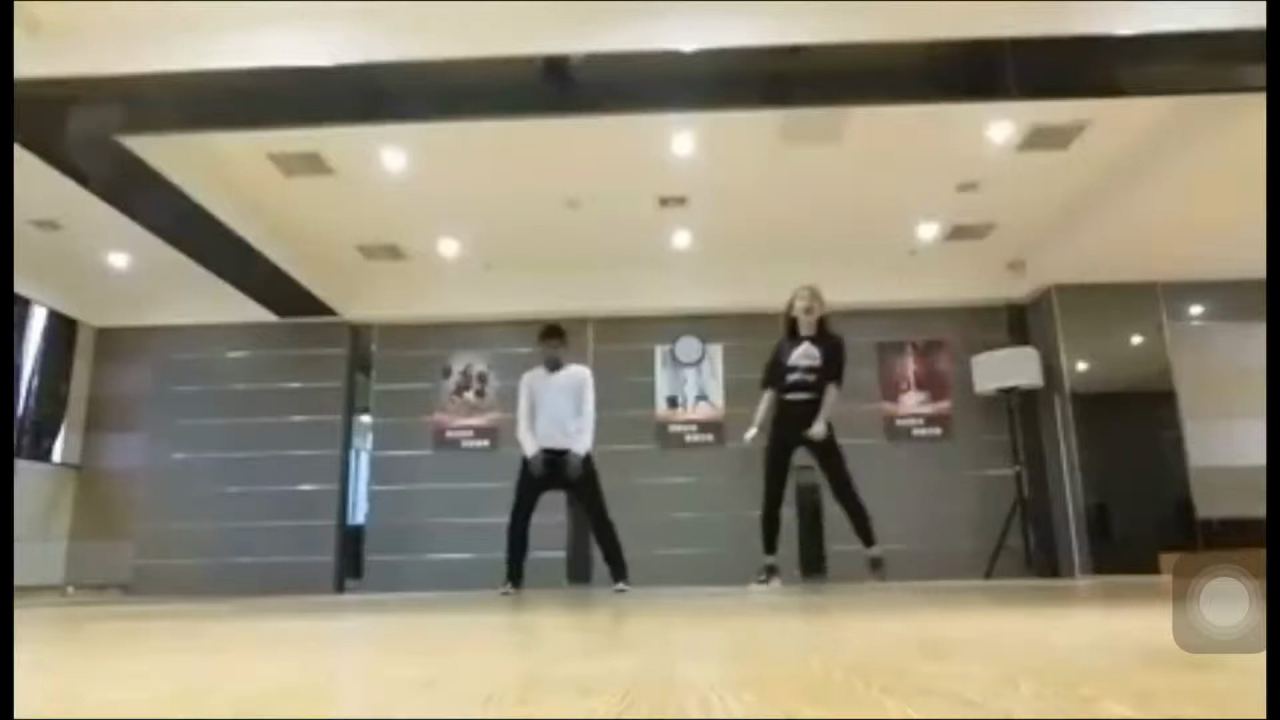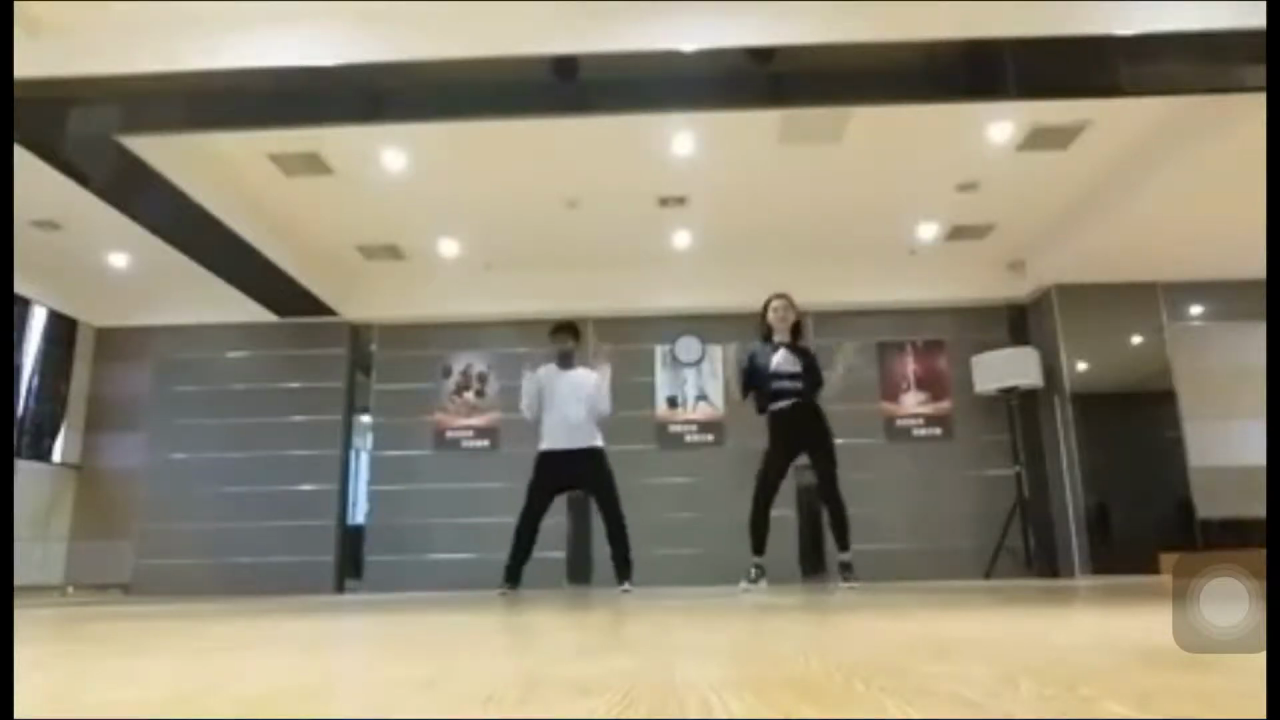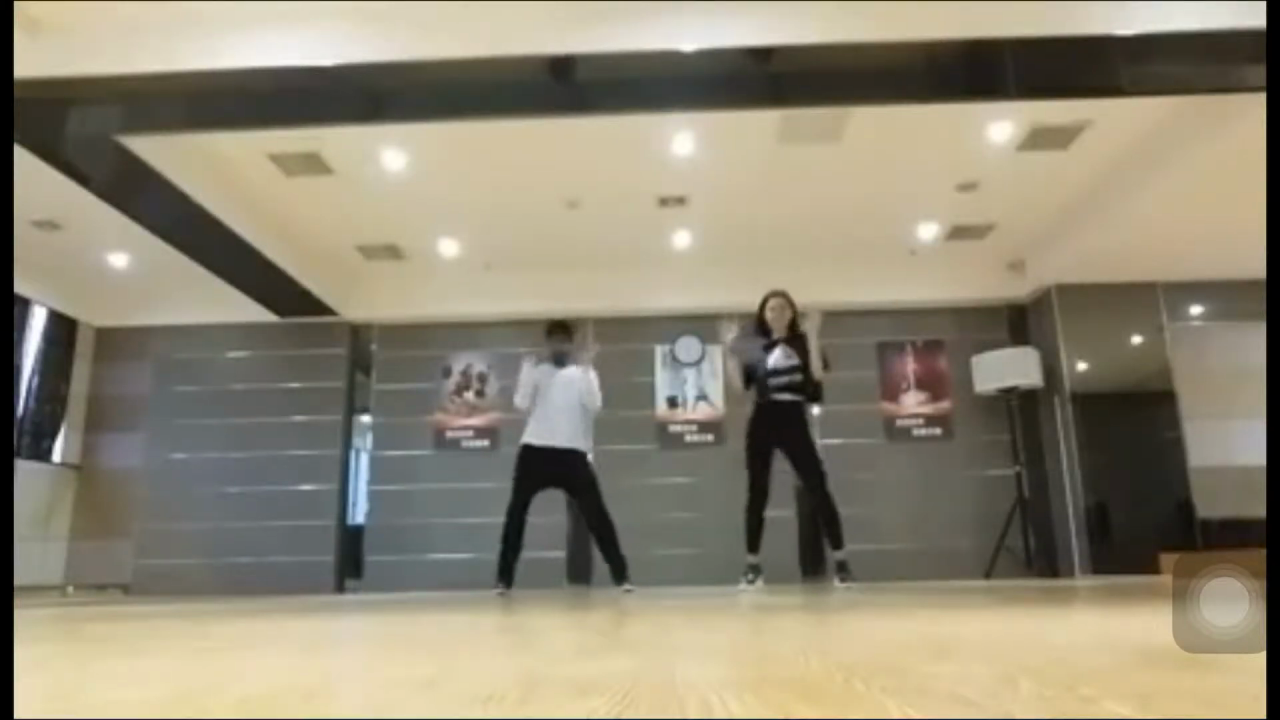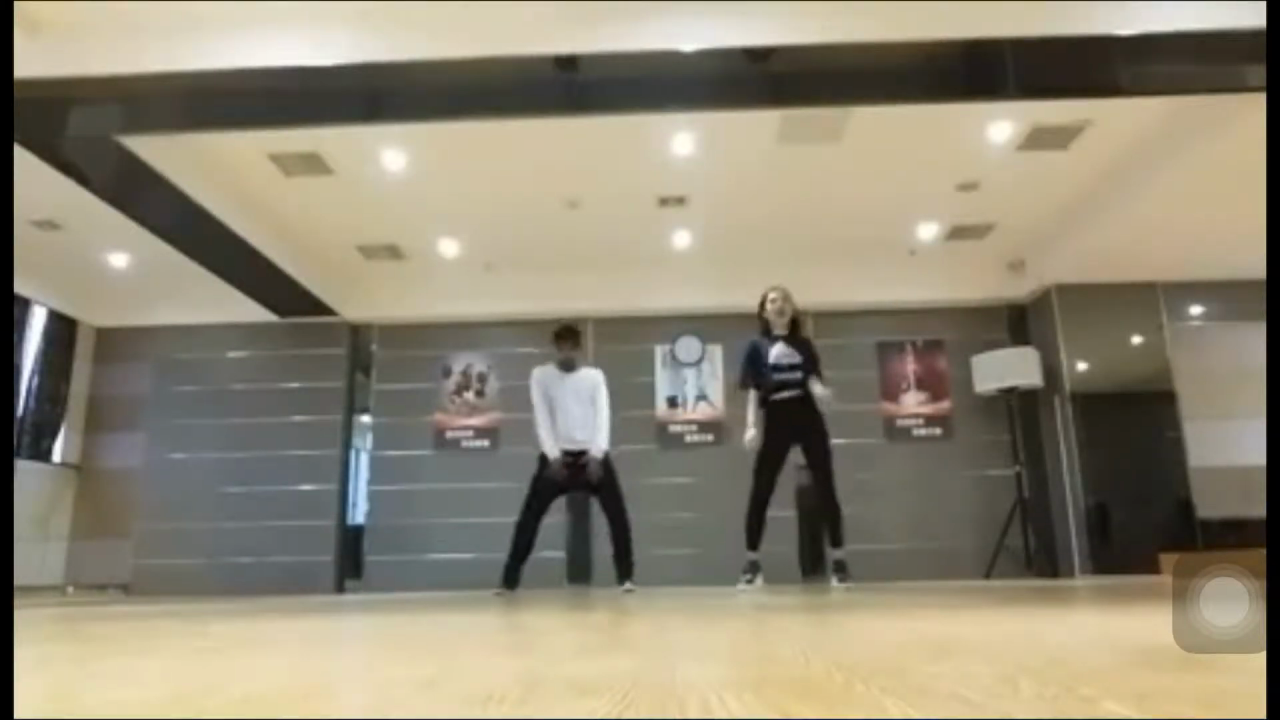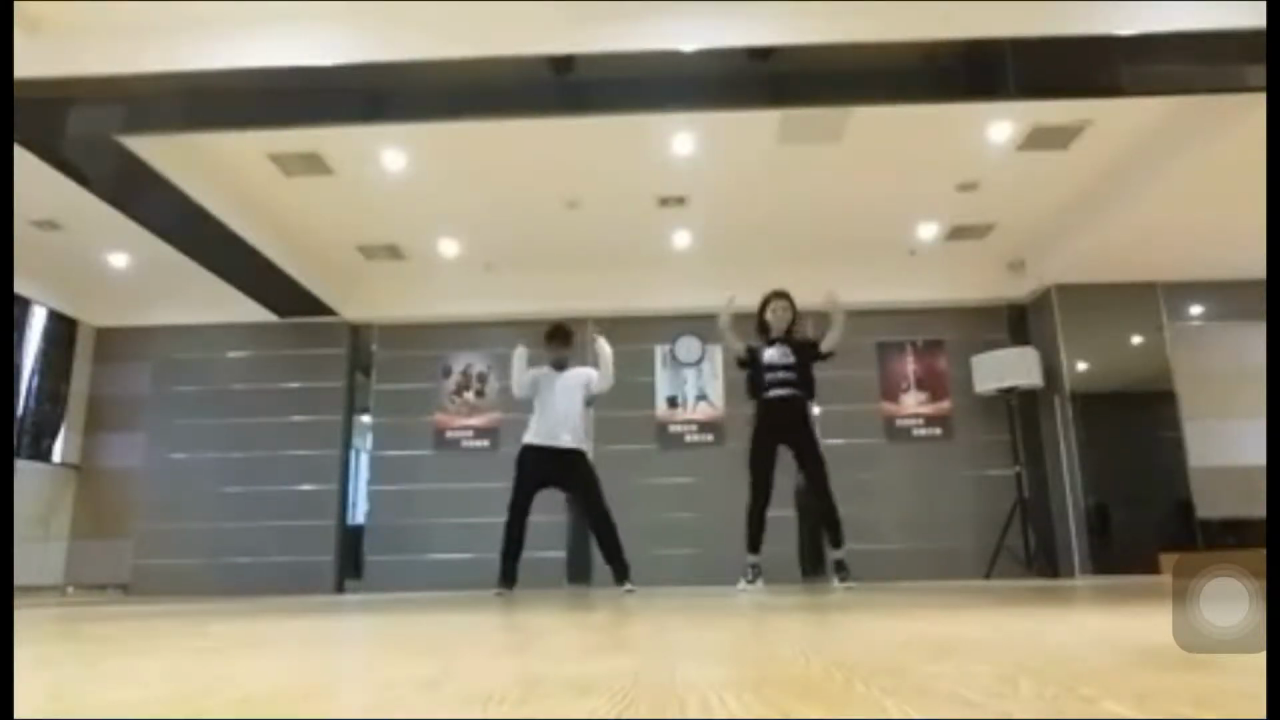
dt=1s
person 1, frame 1
left shoulder: (831, 343)
right shoulder: (783, 346)
left elbow: (833, 384)
right elbow: (770, 388)
left wrist: (822, 421)
right wrist: (756, 424)
left hip: (817, 422)
right hip: (784, 422)
left knee: (843, 489)
right knee: (772, 496)
left ankle: (874, 556)
right ankle: (769, 565)
person 1, frame 2
left shoulder: (804, 354)
right shoulder: (756, 353)
left elbow: (820, 390)
right elbow: (739, 394)
left hip: (814, 424)
right hip: (782, 429)
left knee: (830, 492)
right knee: (762, 496)
left ankle: (844, 563)
right ankle: (756, 566)
person 1, frame 3
left shoulder: (803, 343)
right shoulder: (755, 348)
left elbow: (818, 375)
right elbow: (740, 385)
left wrist: (812, 337)
right wrist: (731, 351)
left hip: (794, 423)
right hip: (762, 424)
left knee: (818, 490)
right knee: (757, 495)
left ankle: (840, 562)
right ankle: (753, 566)
person 1, frame 4
left shoulder: (803, 344)
right shoulder: (758, 346)
left elbow: (813, 378)
right elbow: (753, 389)
left wrist: (820, 390)
right wrist: (751, 425)
left hip: (808, 418)
right hip: (776, 421)
left knee: (825, 490)
right knee: (760, 492)
left ankle: (838, 561)
right ankle: (752, 564)
person 1, frame 5
left shoulder: (801, 346)
right shoulder: (757, 350)
left elbow: (827, 347)
right elbow: (738, 352)
left wrist: (838, 321)
right wrist: (725, 327)
left hip: (798, 422)
right hip: (766, 423)
left knee: (819, 491)
right knee: (759, 495)
left ankle: (839, 562)
right ankle: (753, 566)
person 2, frame 1
left shoulder: (581, 374)
right shoulder: (529, 379)
left elbow: (587, 416)
right elbow: (523, 421)
left wrist: (578, 452)
right wrist: (531, 452)
left hip: (574, 454)
right hip: (539, 455)
left knee: (597, 514)
right knee: (519, 515)
left ankle: (619, 575)
right ankle: (513, 578)
person 2, frame 2
left shoulder: (591, 376)
right shoulder: (542, 374)
left elbow: (602, 411)
right elbow: (530, 412)
left wrist: (604, 377)
right wrist: (529, 383)
left hip: (588, 453)
right hip: (551, 454)
left knee: (613, 513)
right knee: (530, 515)
left ankle: (624, 575)
right ankle: (511, 577)
person 2, frame 3
left shoulder: (584, 372)
right shoulder: (536, 371)
left elbow: (594, 407)
right elbow: (522, 405)
left wrist: (586, 372)
right wrist: (527, 370)
left hip: (572, 453)
right hip: (535, 451)
left knee: (596, 514)
right knee: (516, 513)
left ankle: (621, 575)
right ankle: (504, 578)
person 2, frame 4
left shoulder: (595, 376)
right shoulder: (541, 375)
left elbow: (602, 416)
right elbow: (542, 417)
left wrist: (598, 453)
right wrist: (553, 455)
left hip: (593, 455)
right hip: (556, 455)
left knee: (618, 513)
right knee: (530, 515)
left ankle: (625, 575)
right ankle: (510, 578)
person 2, frame 5
left shoulder: (584, 375)
right shoulder: (537, 376)
left elbow: (605, 384)
right elbow: (519, 391)
left wrist: (602, 348)
right wrist: (520, 355)
left hip: (571, 453)
right hip: (535, 451)
left knee: (598, 513)
right knee: (517, 512)
left ankle: (622, 575)
right ankle: (507, 577)
